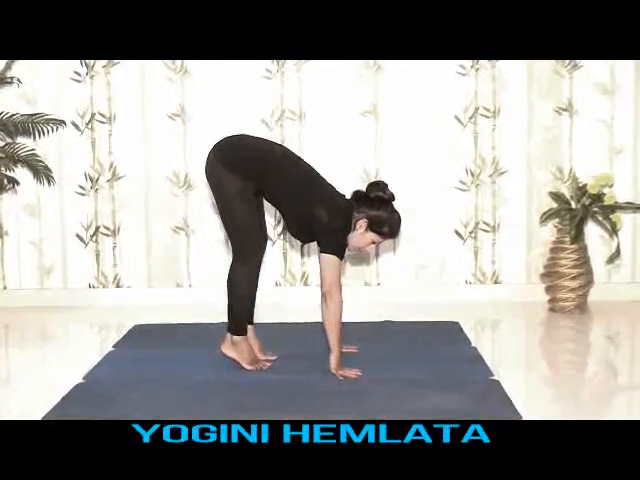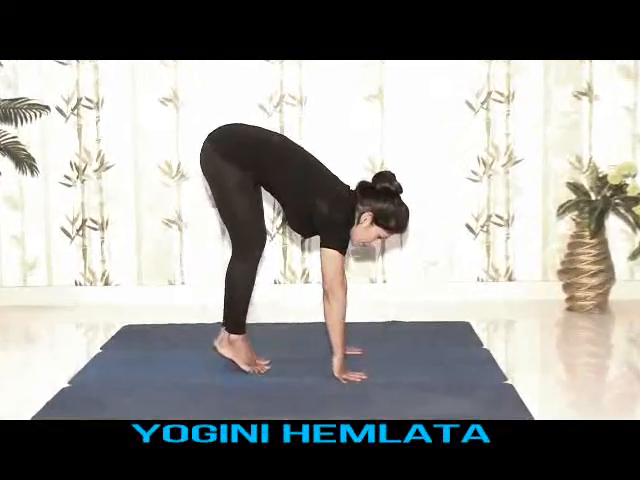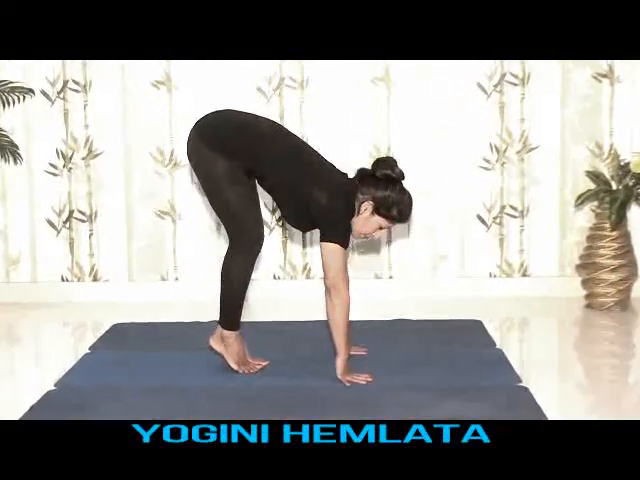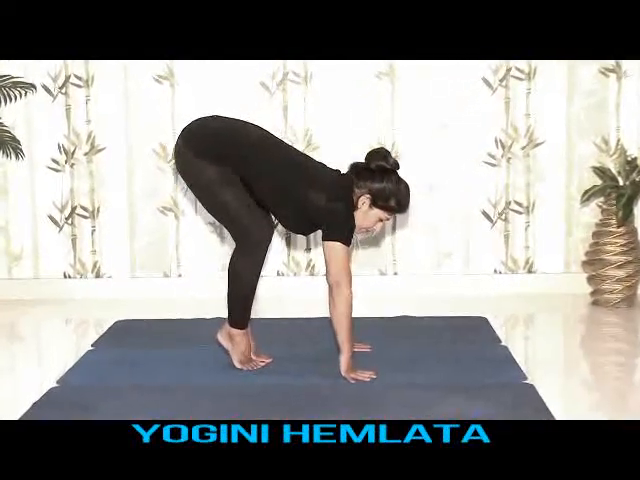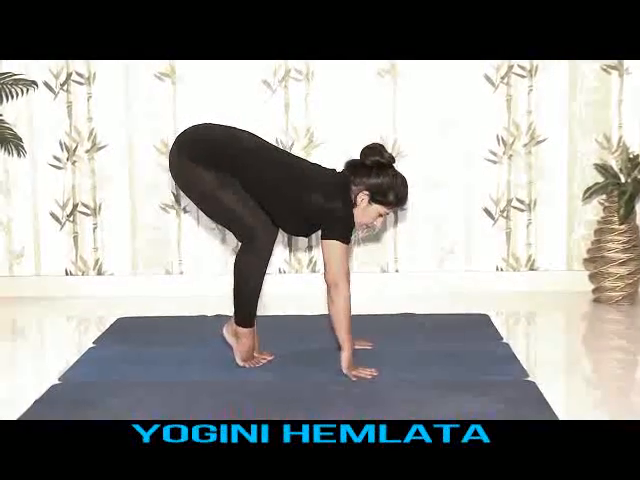
dt=0.5s
person 1, frame 1
left shoulder: (340, 218)
right shoulder: (334, 223)
left elbow: (331, 290)
right elbow: (331, 294)
left wrist: (336, 345)
right wrist: (335, 357)
left hip: (244, 164)
right hip: (230, 164)
left knee: (256, 247)
right knee: (249, 252)
left ankle: (246, 333)
right ankle: (235, 340)
person 1, frame 2
left shoulder: (345, 208)
right shoulder: (337, 215)
left elbow: (336, 284)
right elbow: (334, 291)
left wrist: (339, 346)
right wrist: (338, 359)
left hip: (240, 153)
right hip: (226, 153)
left knee: (254, 243)
right knee: (249, 246)
left ankle: (231, 331)
right ankle: (232, 338)
person 1, frame 3
left shoulder: (342, 198)
right shoulder: (336, 206)
left elbow: (336, 285)
right elbow: (337, 288)
left wrist: (342, 346)
right wrist: (342, 360)
left hip: (231, 142)
right hip: (213, 144)
left knee: (250, 238)
right knee: (248, 239)
left ankle: (228, 331)
right ankle: (226, 335)
person 1, frame 4
left shoulder: (340, 195)
right shoulder: (337, 207)
left elbow: (339, 283)
right elbow: (340, 285)
left wrist: (346, 342)
right wrist: (346, 358)
left hip: (221, 146)
right hip: (201, 150)
left knee: (260, 232)
right knee: (254, 237)
left ankle: (237, 327)
right ankle: (235, 332)
person 1, frame 5
left shoulder: (337, 193)
right shoulder: (337, 207)
left elbow: (337, 279)
right elbow: (337, 283)
left wrist: (346, 339)
right wrist: (347, 354)
left hip: (216, 152)
right hip: (195, 159)
left knee: (265, 233)
right knee: (259, 236)
left ankle: (242, 324)
right ankle: (240, 330)
